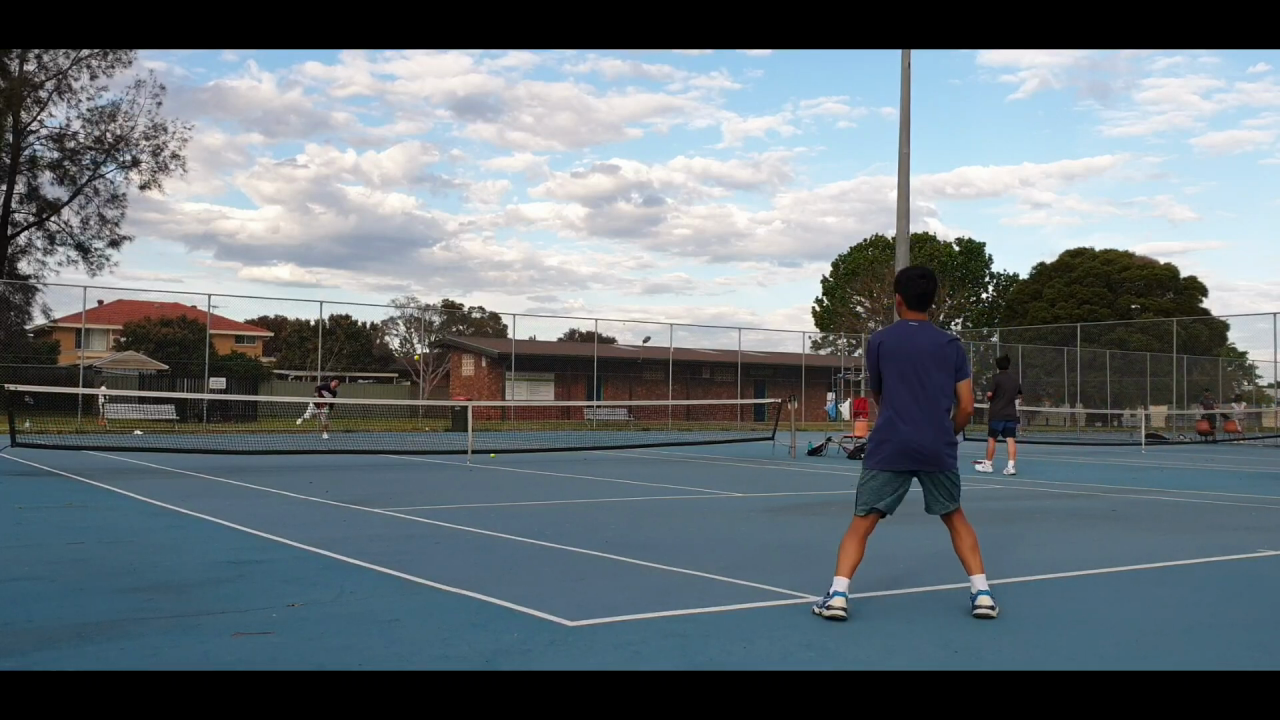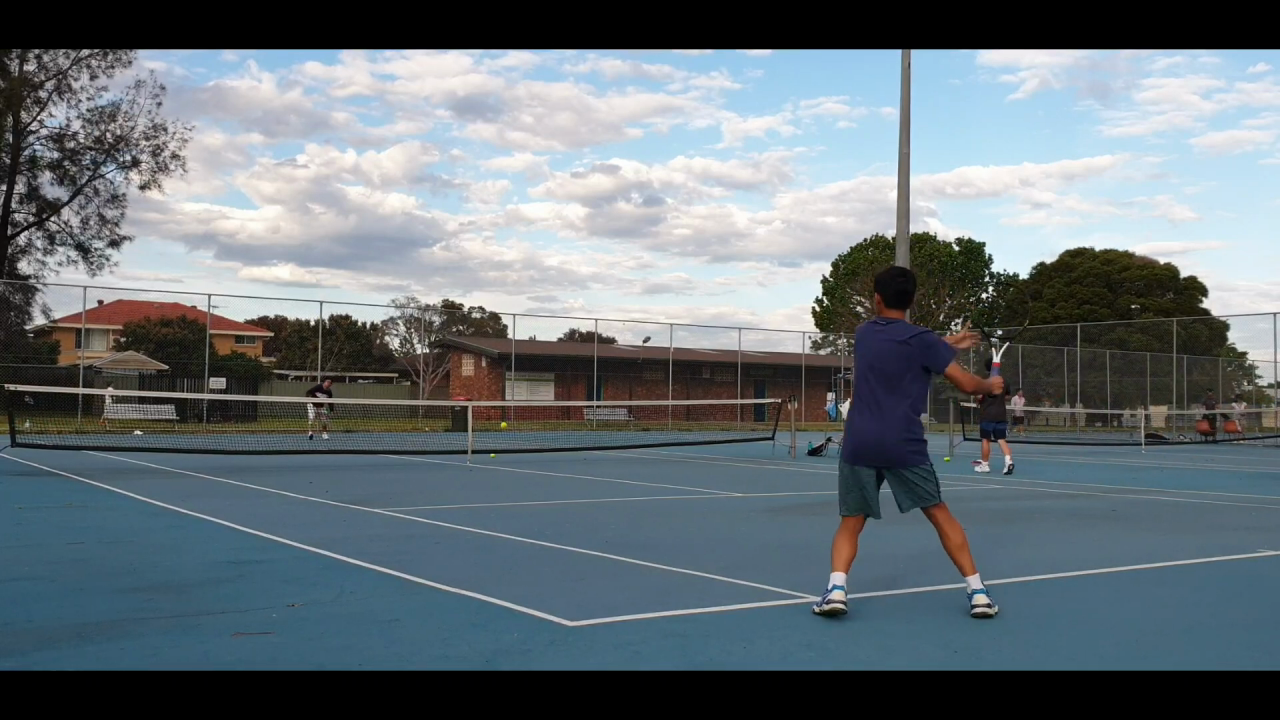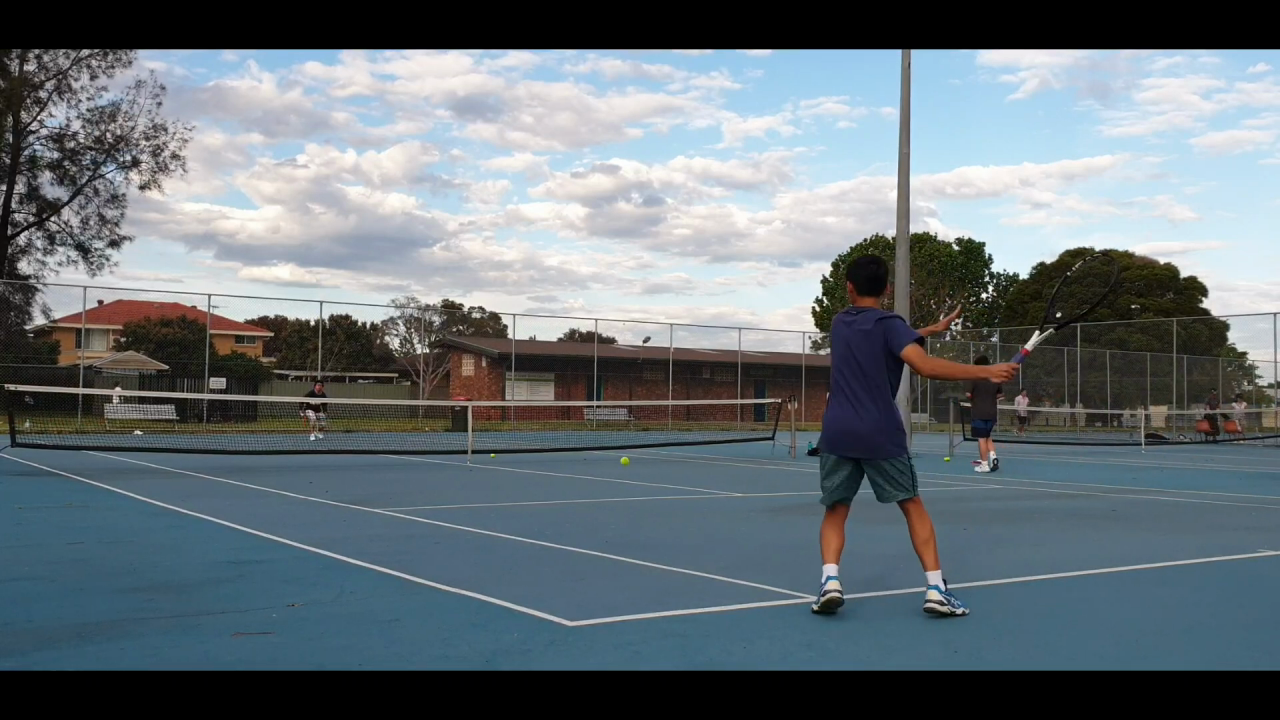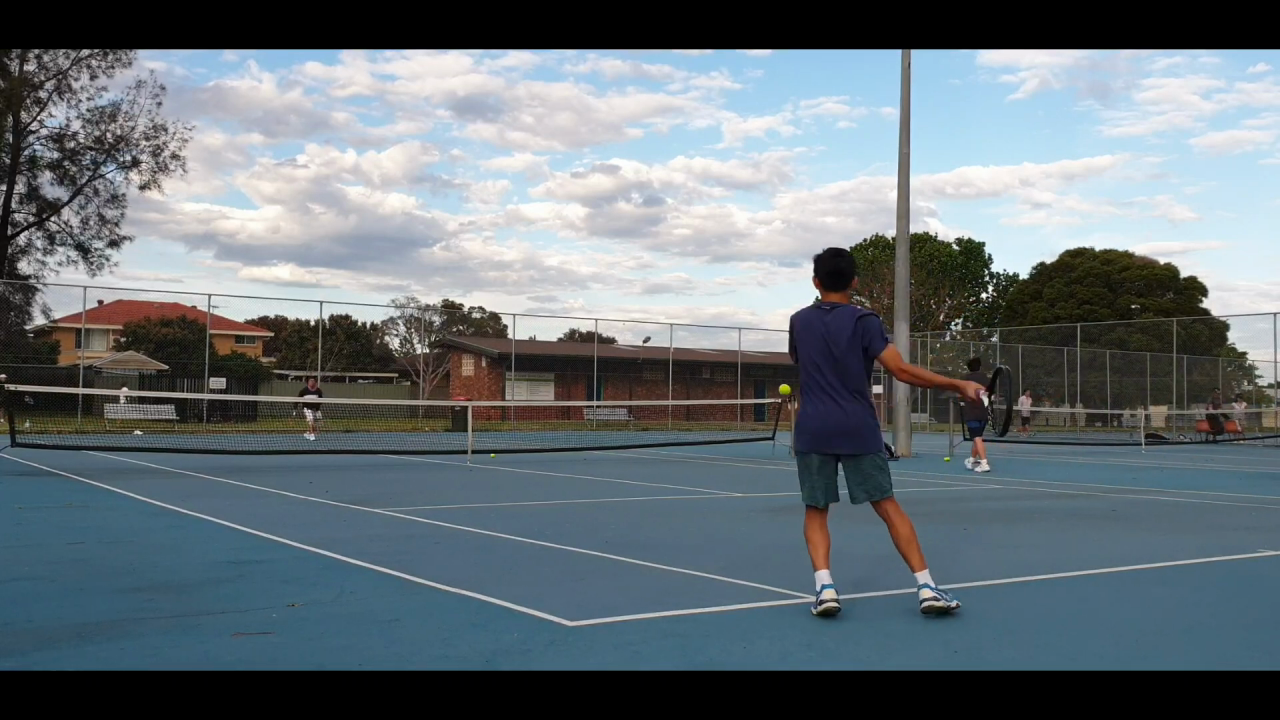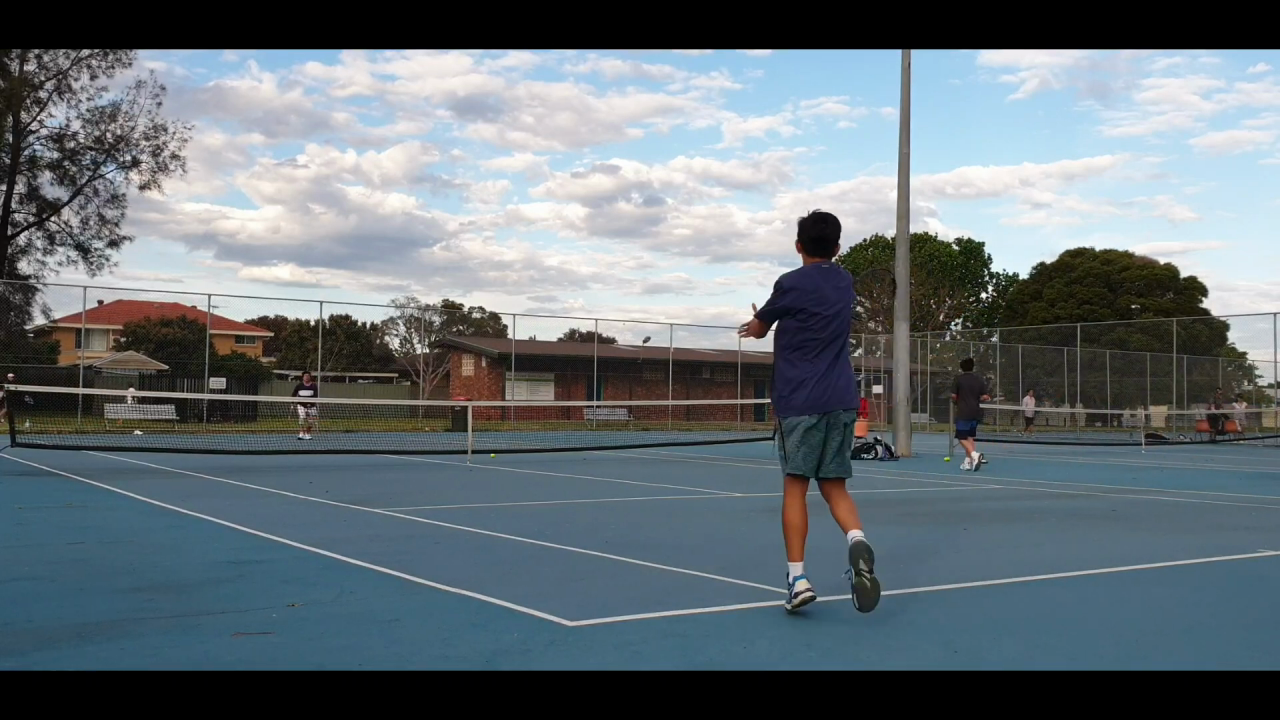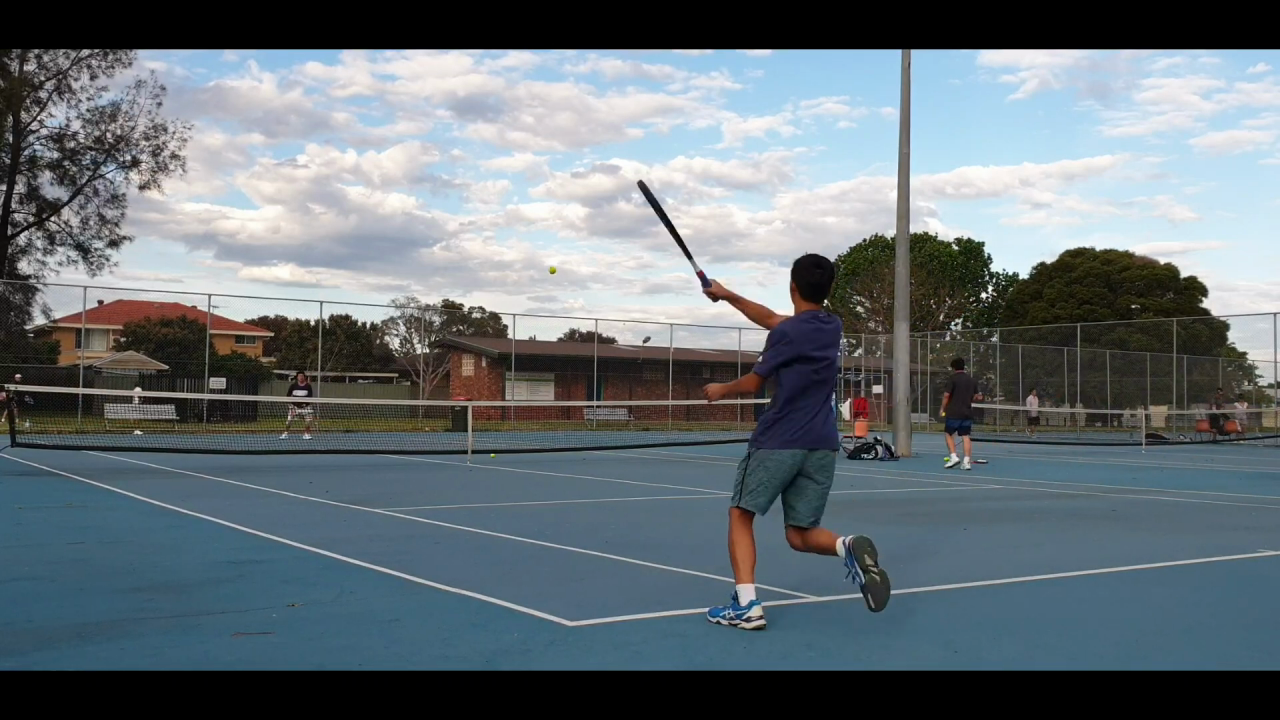
dt=0.2s
person 1, frame 1
left shoulder: (879, 341)
right shoulder: (951, 345)
right elbow: (966, 407)
left hip: (888, 447)
right hip: (936, 447)
left knee: (861, 524)
right knee: (955, 518)
left ankle: (837, 594)
right ankle: (982, 591)
person 1, frame 2
left shoulder: (864, 333)
right shoulder: (924, 338)
right elbow: (968, 384)
left wrist: (948, 343)
right wrist: (991, 386)
left hip: (857, 444)
right hip: (902, 445)
left knee: (850, 523)
right knee: (940, 514)
left ankle: (836, 589)
right ankle: (977, 591)
person 1, frame 3
left shoulder: (839, 323)
right shoulder: (889, 323)
right elbow: (924, 364)
right wrist: (986, 372)
left hip: (837, 435)
right hip: (881, 436)
left knee: (834, 513)
right knee: (913, 508)
left ankle: (830, 580)
right ankle: (936, 589)
person 1, frame 4
left shoulder: (800, 322)
right shoulder: (863, 320)
right elbow: (901, 370)
right wrist: (957, 384)
left hip: (817, 433)
right hip: (861, 432)
left knee: (815, 514)
right knee: (889, 510)
left ankle: (824, 586)
right ankle: (928, 588)
person 1, frame 5
left shoulder: (789, 283)
right shoulder: (845, 283)
left elbow: (757, 330)
left wrist: (751, 325)
left hip: (800, 399)
right hip: (841, 398)
left knee: (795, 486)
right knee: (833, 486)
left ankle: (797, 579)
right ankle: (857, 542)
person 1, frame 6
left shoulder: (789, 332)
right shoulder: (832, 326)
left elbow: (753, 384)
right elbow: (770, 318)
left wrist: (721, 390)
right wrist: (725, 295)
left hip: (779, 439)
right hip: (821, 442)
left knee: (740, 515)
right knee: (803, 535)
left ankle: (746, 604)
right ankle: (849, 547)
